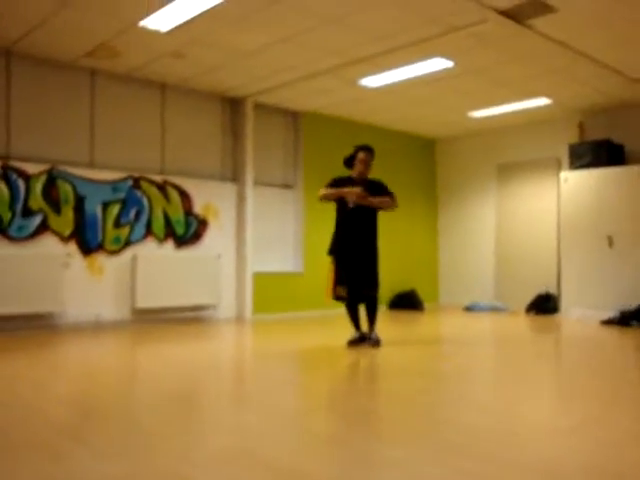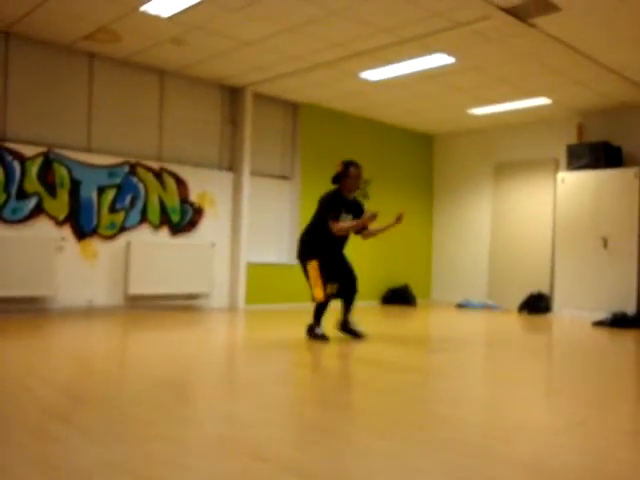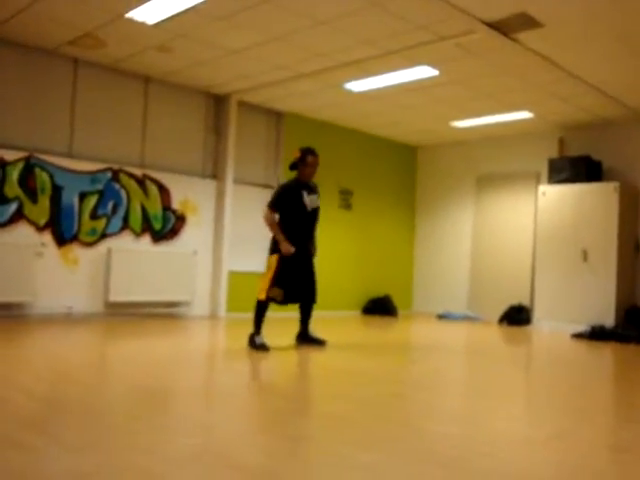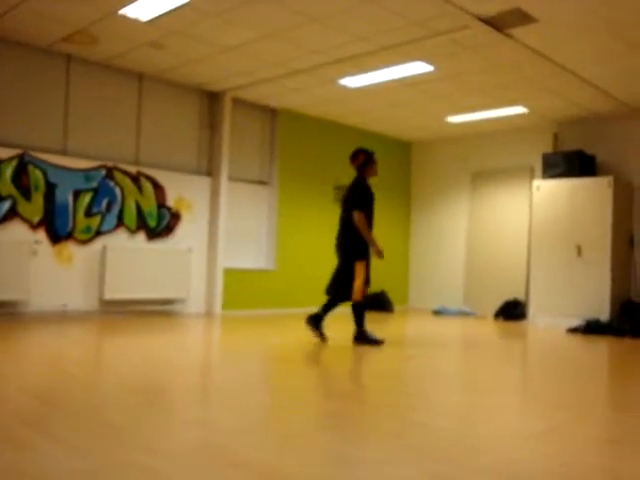
dt=1s
person 1, frame 1
left shoulder: (376, 186)
right shoulder: (341, 183)
left elbow: (393, 203)
right elbow: (322, 195)
left wrist: (372, 201)
right wrist: (347, 192)
left hip: (367, 248)
right hip: (343, 248)
left knee: (369, 291)
right knee: (346, 292)
left ankle: (372, 331)
right ankle: (358, 332)
person 1, frame 2
left shoulder: (356, 205)
right shoulder: (330, 200)
left elbow: (362, 232)
right elbow: (335, 227)
left wrist: (390, 225)
right wrist: (360, 222)
left hip: (334, 251)
right hip: (312, 250)
left knee: (349, 282)
right knee: (327, 288)
left ankle: (346, 321)
right ankle: (315, 326)
person 1, frame 3
left shoulder: (313, 189)
right shoulder: (288, 189)
right elbow: (269, 215)
left wrist: (312, 244)
right wrist: (282, 242)
left hip: (304, 248)
right hip: (285, 247)
left knee: (308, 292)
right knee: (270, 290)
left ankle: (304, 333)
right ankle: (256, 334)
person 1, frame 4
left shoulder: (355, 187)
right shoulder: (362, 187)
right elbow: (358, 217)
left wrist: (368, 243)
right wrist: (374, 244)
left hip: (347, 243)
right hip: (355, 245)
left knee: (343, 287)
right knee: (358, 288)
left ankle: (318, 317)
right ankle: (360, 332)
